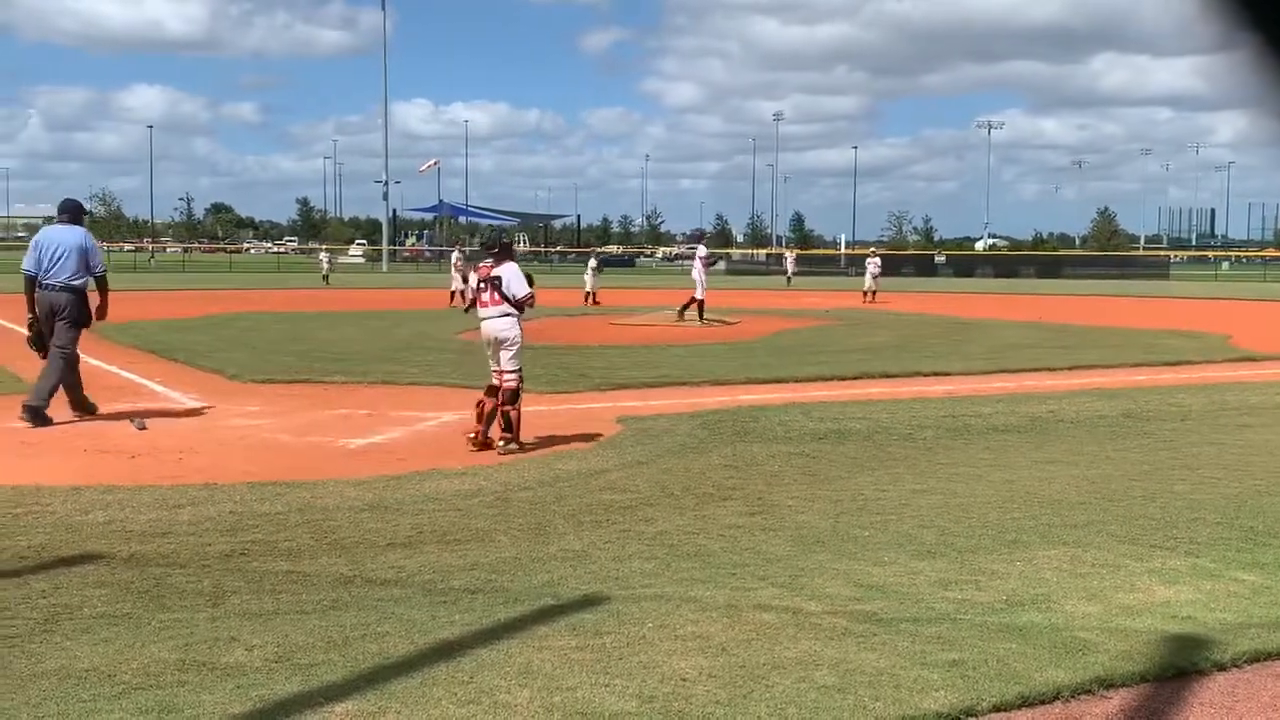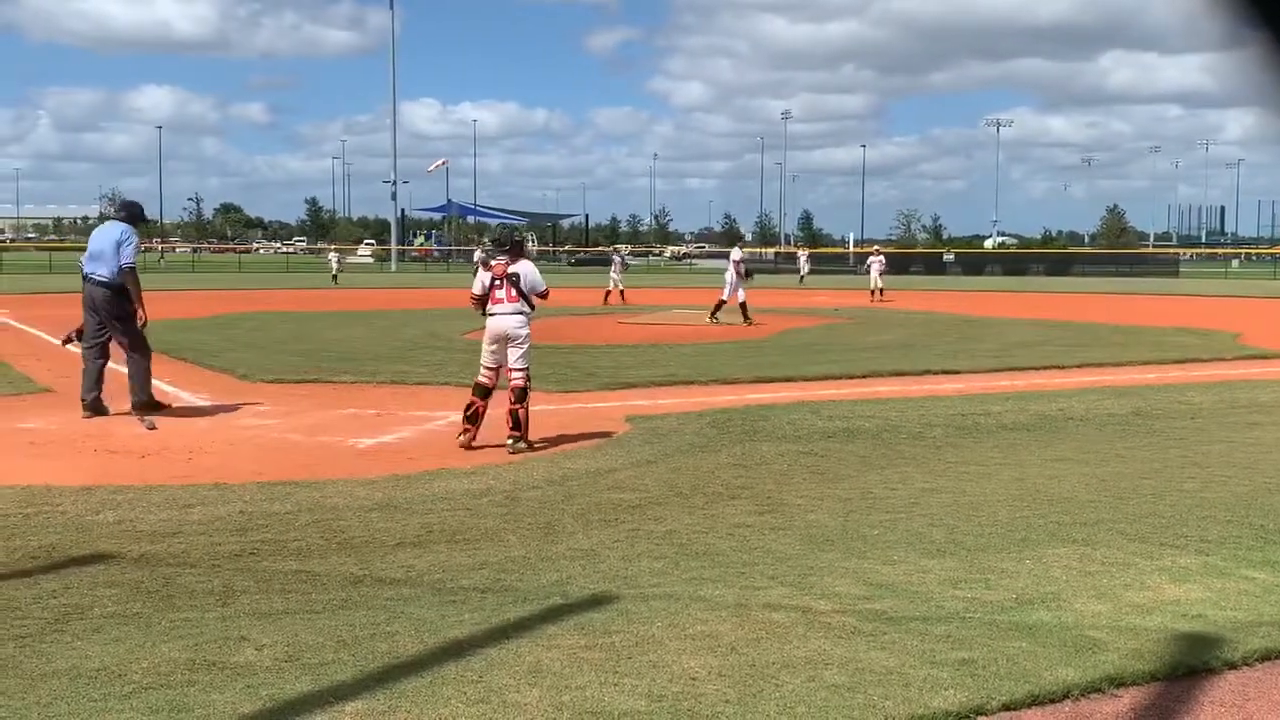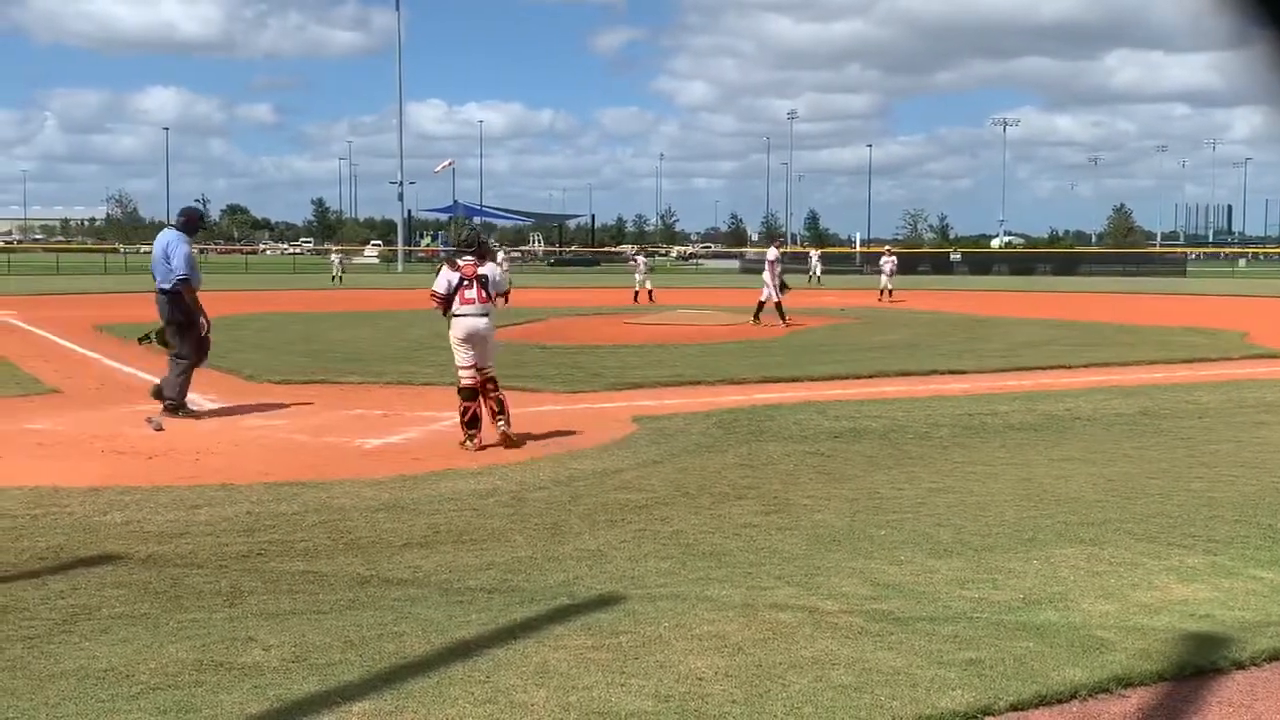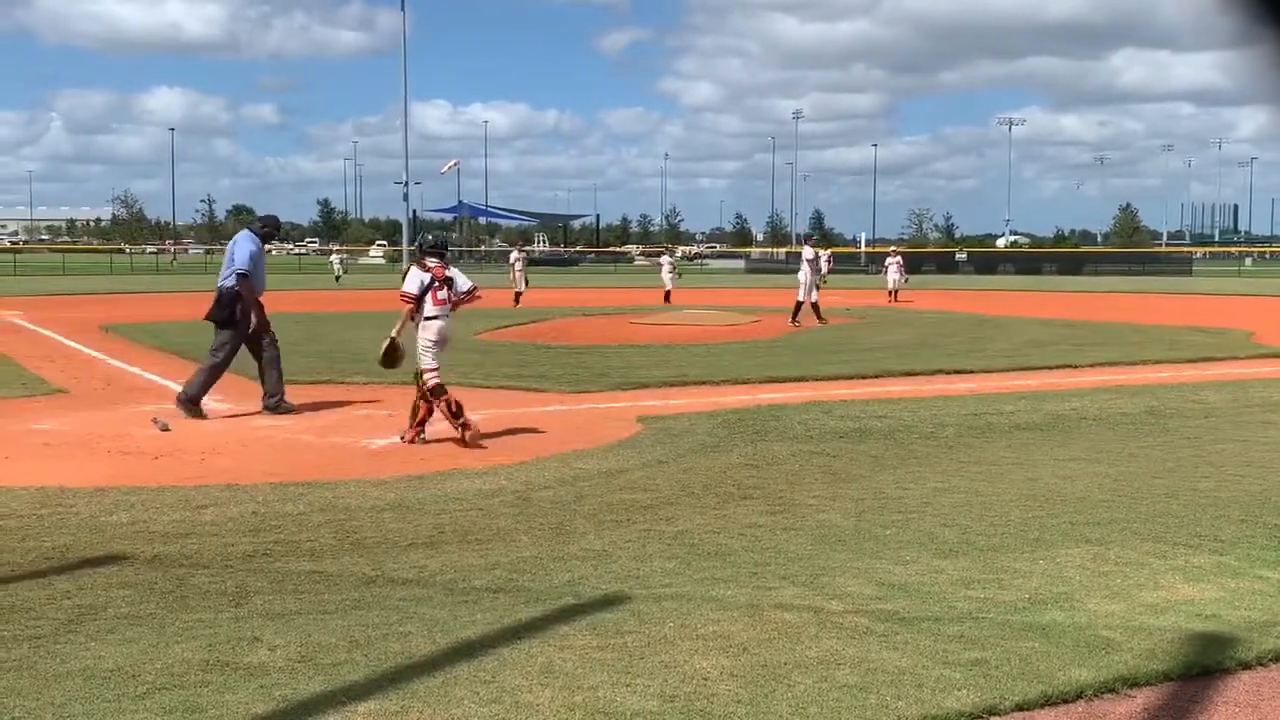
dt=0.5s
person 1, frame 1
left shoulder: (476, 271)
right shoulder: (510, 268)
left elbow: (471, 302)
right elbow: (528, 300)
right wrist: (529, 288)
left hip: (486, 326)
right hip: (507, 325)
left knee: (497, 379)
right knee: (511, 380)
left ankle: (480, 434)
right ankle: (507, 439)
person 1, frame 2
left shoulder: (485, 269)
right shoulder: (525, 265)
left elbow: (476, 303)
right elbow: (544, 294)
left hip: (493, 323)
right hip: (518, 323)
left knee: (486, 377)
right knee: (518, 379)
left ankle: (468, 432)
right ankle: (516, 438)
person 1, frame 3
left shoulder: (449, 268)
right shoulder: (490, 267)
left elbow: (438, 301)
right elbow: (504, 292)
left hip: (460, 324)
right hip: (484, 323)
left knee: (467, 378)
right knee: (487, 376)
left ankle: (473, 437)
right ankle: (502, 424)
person 1, frame 4
left shoulder: (417, 271)
right shoulder: (451, 271)
left elbow: (409, 305)
right elbow: (473, 293)
left wrist: (396, 331)
left hip: (427, 326)
right hip: (443, 325)
left knee: (432, 381)
right knee: (424, 377)
left ankle: (465, 427)
right ankle: (416, 430)
person 2, frame 1
left shoulder: (41, 235)
right shoulder: (85, 236)
left elbow: (29, 276)
right elbow: (99, 275)
left wrist: (31, 312)
right wrist: (103, 302)
left hip: (44, 297)
right hip: (71, 299)
left knee: (62, 351)
right knee: (62, 355)
left ankle: (79, 402)
right ankle: (35, 405)
person 2, frame 2
left shoulder: (98, 230)
right shoulder: (127, 232)
left elbow: (84, 267)
right elbow: (128, 270)
right wrist: (139, 306)
left hip: (90, 291)
right hip: (112, 295)
left knee: (93, 350)
right knee: (137, 348)
left ankle: (90, 403)
right ankle: (142, 401)
person 2, frame 3
left shoulder: (165, 236)
right shoulder: (179, 242)
right elbow: (182, 282)
right wrist: (201, 313)
left hip: (172, 300)
right hip: (177, 302)
left knee: (199, 347)
right knee: (183, 355)
left ankle: (166, 390)
right ankle: (172, 404)
person 2, frame 4
left shoulder: (253, 243)
right shoulder: (247, 242)
right elbow: (241, 278)
left wrist: (255, 309)
right wrist: (254, 310)
left hip: (246, 304)
right hip: (234, 305)
left knee: (268, 350)
right knee: (221, 354)
left ankle: (274, 401)
right ankle: (189, 397)
